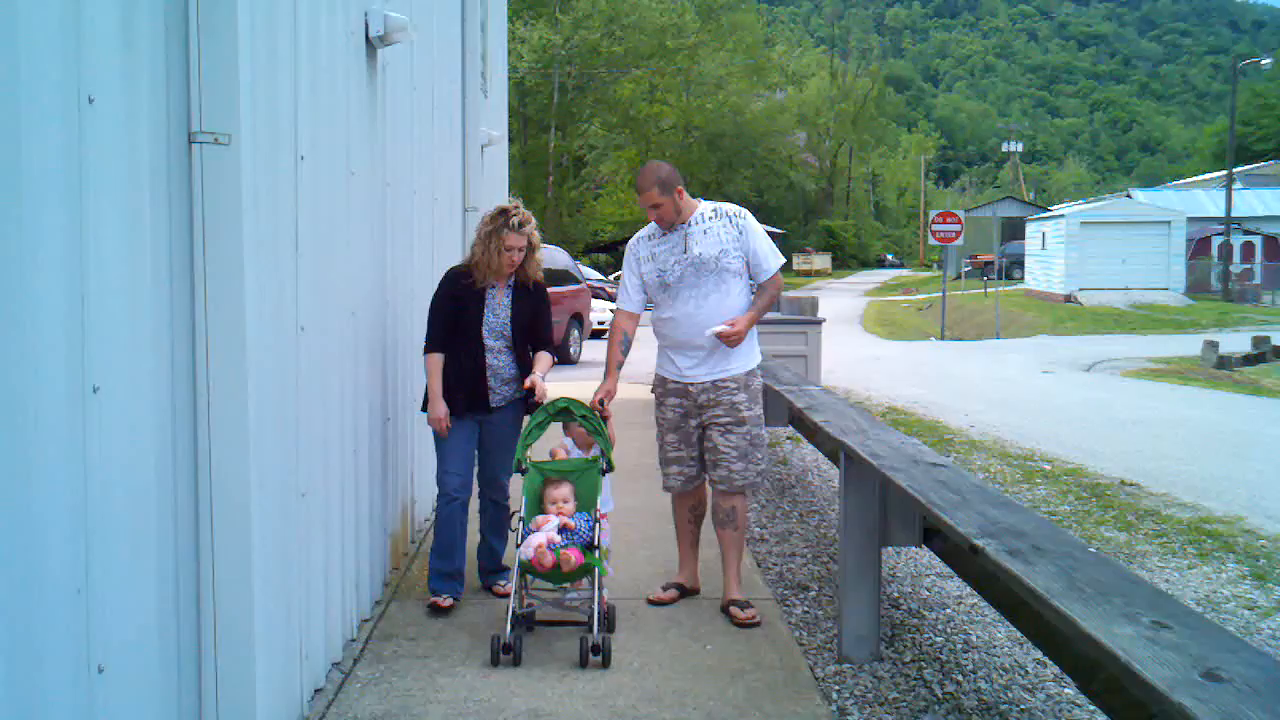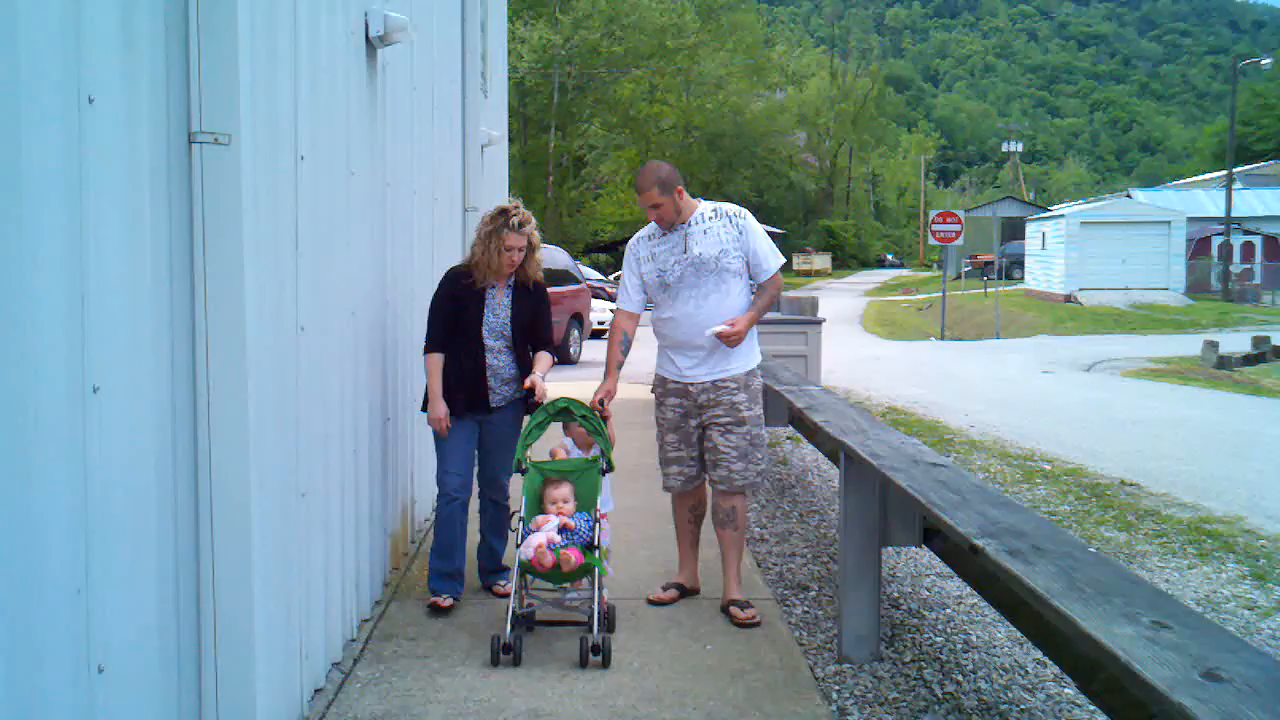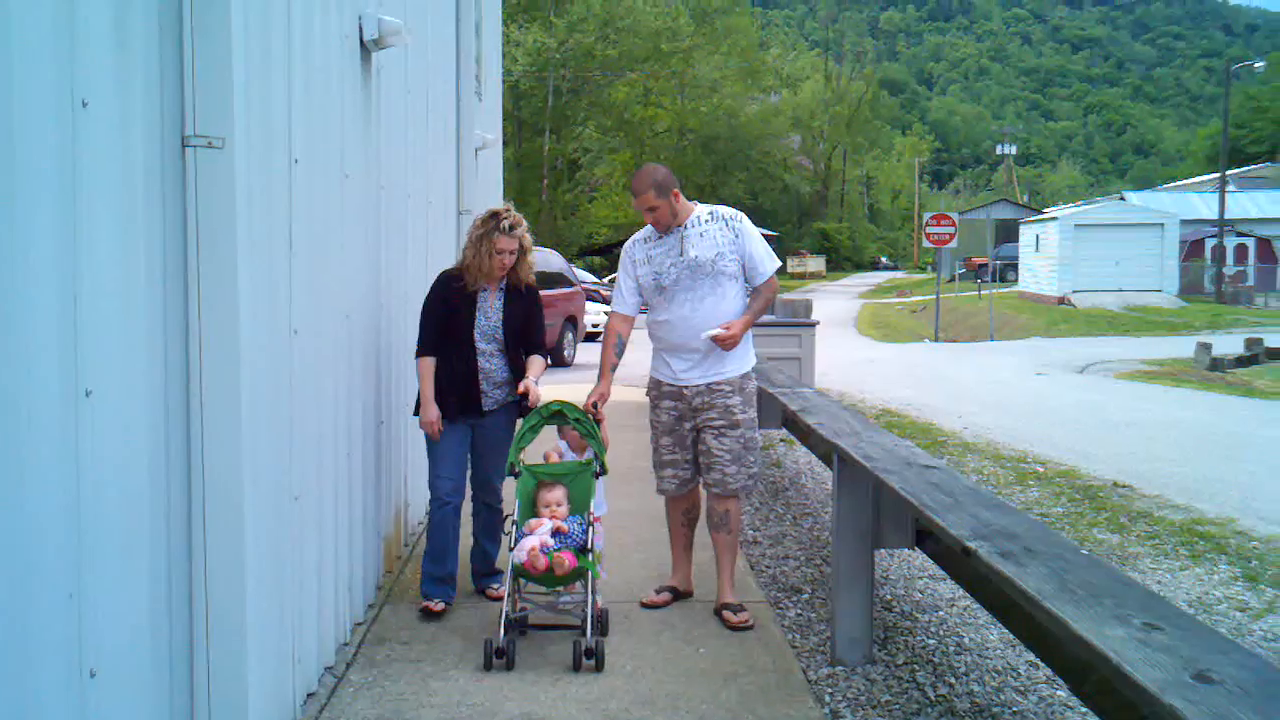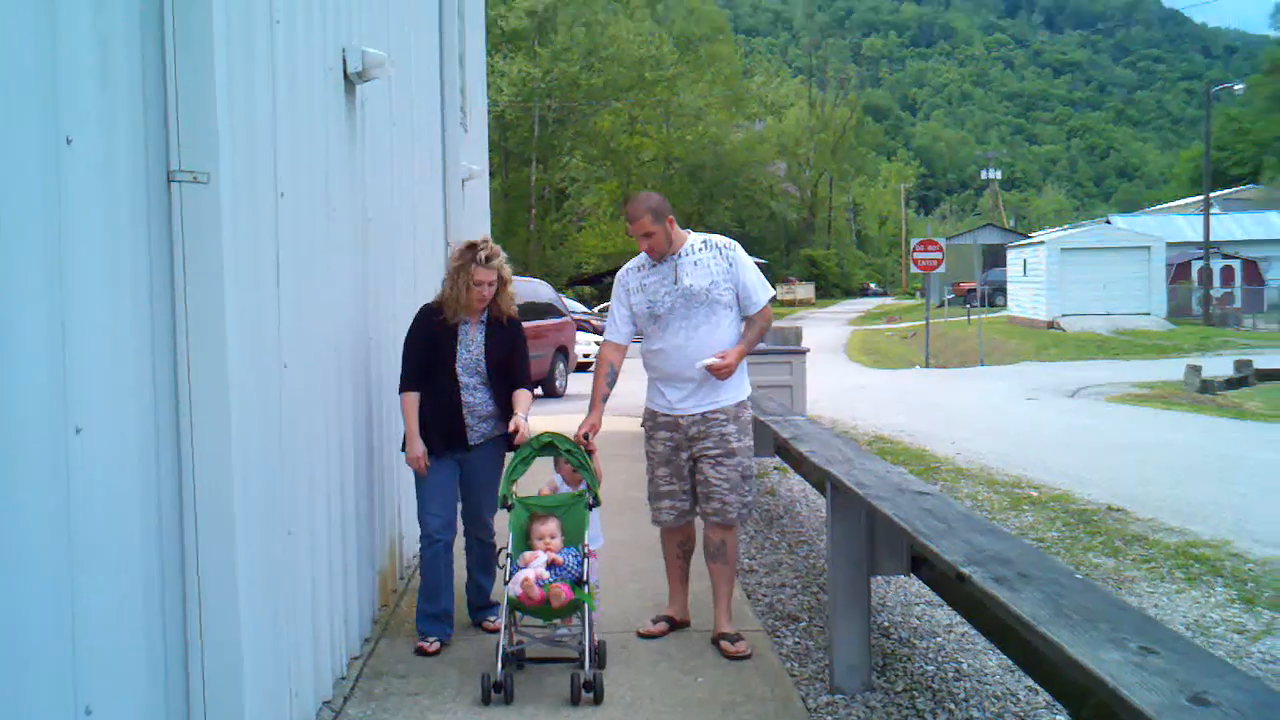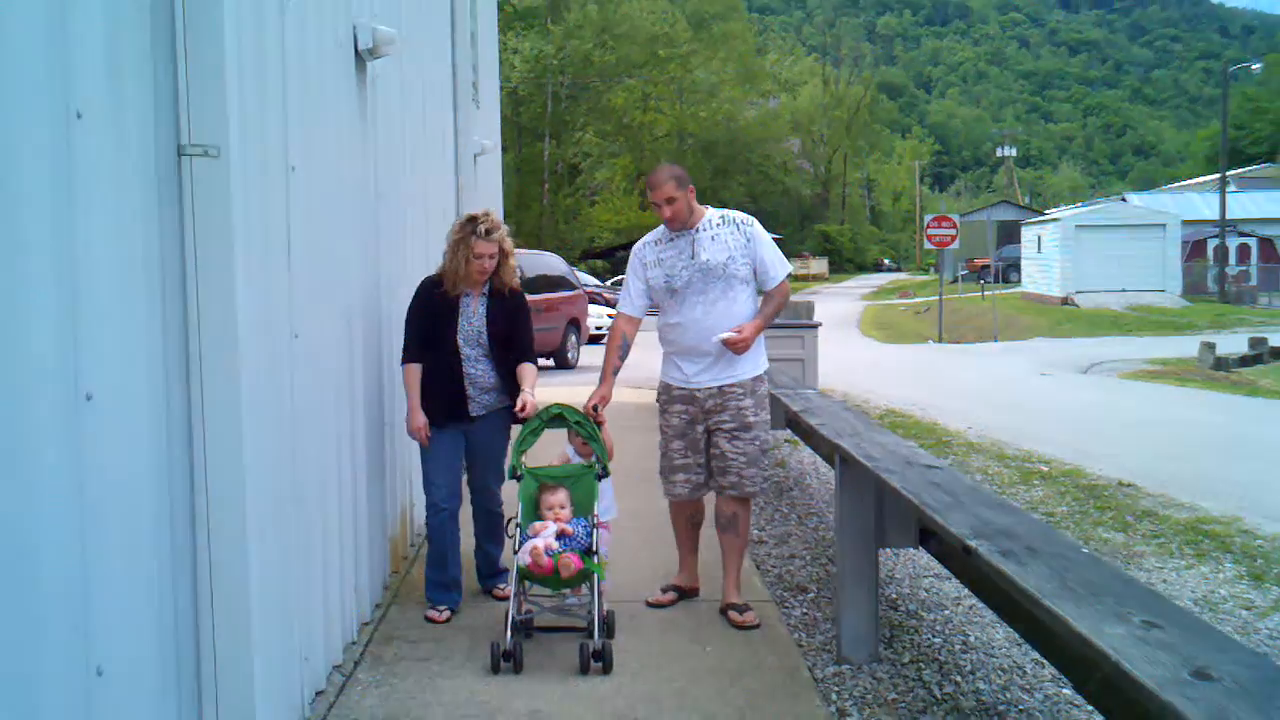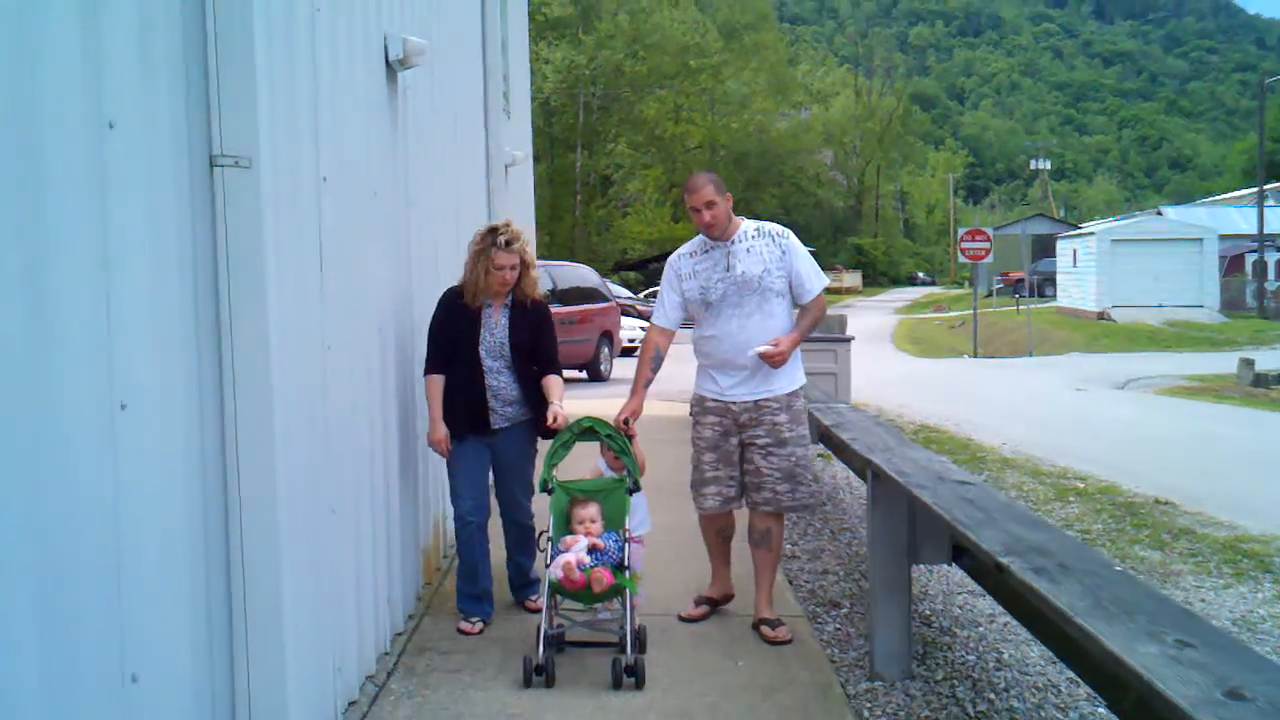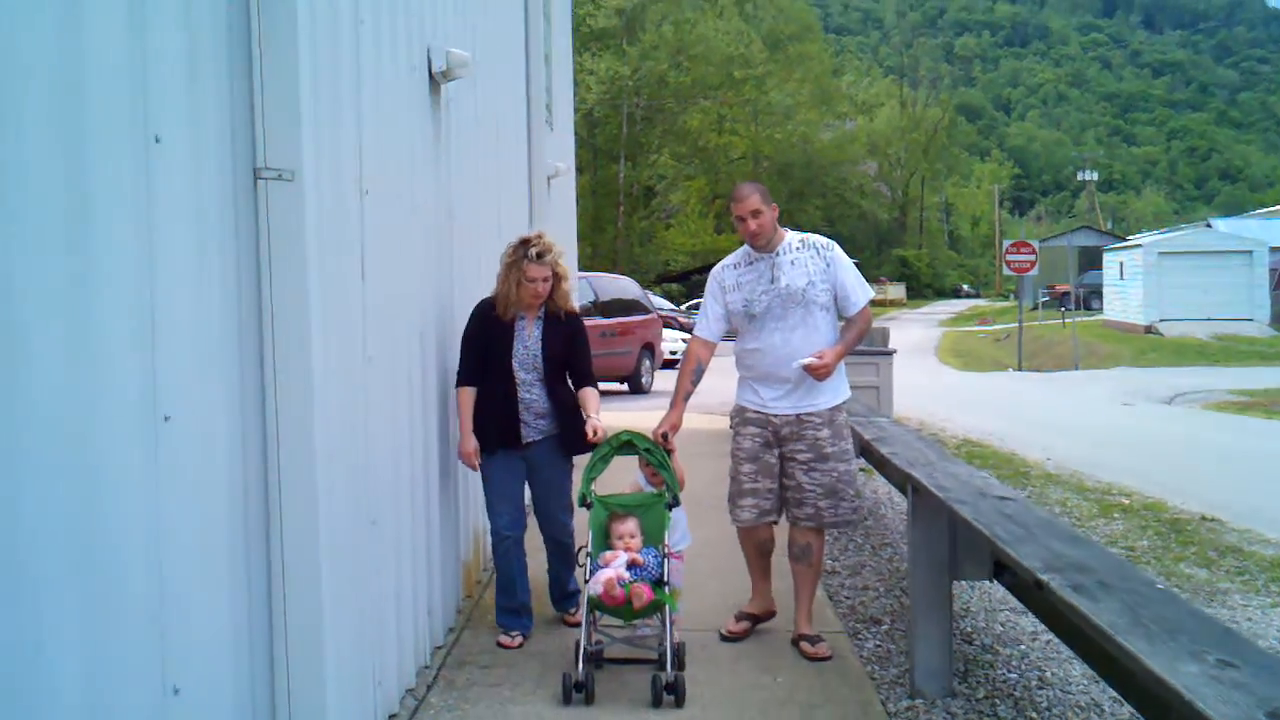
dt=0.1s
person 1, frame 1
left shoulder: (735, 220)
right shoulder: (640, 245)
left elbow: (772, 280)
right elbow: (626, 314)
left wrist: (748, 319)
right wrist: (611, 377)
left hip: (733, 376)
right hip: (674, 379)
left knee: (730, 481)
right knee: (683, 480)
left ankle: (733, 590)
right ankle: (686, 574)
person 1, frame 2
left shoulder: (735, 221)
right shoulder: (640, 245)
left elbow: (772, 281)
right elbow: (626, 314)
left wrist: (748, 319)
right wrist: (611, 377)
left hip: (732, 377)
right hip: (673, 379)
left knee: (730, 481)
right knee: (683, 481)
left ankle: (733, 589)
right ankle: (686, 574)
person 1, frame 3
left shoulder: (730, 223)
right shoulder: (636, 248)
left elbow: (768, 284)
right elbow: (620, 317)
left wrist: (743, 323)
right wrist: (604, 380)
left hip: (727, 379)
right hip: (669, 382)
left knee: (725, 485)
right knee: (677, 484)
left ankle: (726, 593)
right ankle: (680, 577)
person 1, frame 4
left shoulder: (724, 252)
right shoulder: (629, 276)
left elbow: (761, 312)
right elbow: (613, 346)
left wrist: (739, 352)
right wrist: (595, 410)
left hip: (722, 409)
right hip: (664, 412)
left knee: (722, 515)
right knee: (673, 515)
left ankle: (724, 622)
right ankle: (677, 607)
person 1, frame 5
left shoulder: (742, 227)
right shoulder: (645, 251)
left elbow: (779, 288)
right elbow: (626, 319)
left wrist: (755, 326)
right wrist: (606, 383)
left hip: (739, 382)
right hip: (679, 385)
left knee: (735, 488)
right knee: (681, 487)
left ankle: (732, 592)
right ankle: (686, 575)
person 1, frame 6
left shoulder: (778, 240)
right shoulder: (680, 262)
left elbow: (815, 301)
right elbow: (660, 331)
left wrist: (792, 340)
right wrist: (637, 396)
left hip: (775, 396)
right hip: (714, 398)
left knee: (769, 502)
right knee: (712, 500)
left ankle: (764, 608)
right ankle: (720, 584)
person 1, frame 7
left shoulder: (822, 252)
right shoulder: (724, 274)
left elbow: (861, 314)
right elbow: (701, 343)
left wrist: (836, 353)
right wrist: (676, 409)
left hip: (818, 410)
right hip: (755, 410)
left knee: (810, 518)
right knee: (750, 514)
left ankle: (804, 624)
right ankle: (761, 599)
person 2, frame 1
left shoulder: (533, 290)
right shoulder: (457, 281)
left elbow: (543, 344)
right elbow: (435, 343)
left wrist: (538, 373)
right wrist: (436, 397)
left hip: (506, 403)
right hip: (459, 403)
left knee: (497, 489)
right knee: (453, 489)
left ankle: (494, 570)
right ankle: (444, 584)
person 2, frame 2
left shoulder: (533, 289)
right shoulder: (457, 281)
left elbow: (543, 345)
right elbow: (435, 343)
left wrist: (537, 373)
right wrist: (436, 398)
left hip: (506, 403)
right hip: (459, 402)
left knee: (496, 489)
right knee: (453, 489)
left ankle: (494, 570)
right ankle: (444, 584)
person 2, frame 3
left shoulder: (525, 294)
right shoulder: (449, 285)
left elbow: (536, 348)
right elbow: (427, 347)
left wrist: (532, 377)
right wrist: (428, 401)
left hip: (499, 407)
right hip: (452, 406)
left knee: (489, 494)
right knee: (446, 494)
left ankle: (488, 575)
right ankle: (437, 589)
person 2, frame 4
left shoulder: (508, 325)
right shoulder: (431, 319)
left elbow: (521, 381)
right elbow: (411, 381)
left wrist: (520, 414)
right wrist: (413, 437)
left hip: (487, 440)
right hip: (438, 441)
left knee: (481, 527)
right knee: (436, 530)
left ankle: (483, 606)
right ankle: (432, 626)
person 2, frame 5
left shoulder: (510, 297)
right shoulder: (433, 291)
left elbow: (524, 353)
right elbow: (413, 353)
left wrist: (526, 389)
right wrist: (415, 408)
left hip: (491, 412)
right hip: (442, 413)
left knee: (488, 497)
right knee: (441, 502)
left ankle: (493, 574)
right ankle: (442, 594)
person 2, frame 6
left shoulder: (533, 308)
right shoulder: (455, 303)
left elbow: (549, 365)
right elbow: (436, 364)
left wrist: (554, 402)
right wrist: (436, 419)
left hip: (516, 424)
right hip: (466, 425)
left knee: (518, 509)
right knee: (469, 514)
left ankle: (525, 585)
right ankle: (474, 606)
person 2, frame 7
left shoulder: (567, 320)
right shoulder: (487, 315)
left elbow: (583, 377)
right elbow: (468, 377)
left wrist: (592, 415)
right wrist: (466, 432)
left hip: (551, 438)
right hip: (500, 439)
left knee: (557, 522)
right knee: (506, 529)
left ankle: (567, 598)
right ankle: (513, 620)
